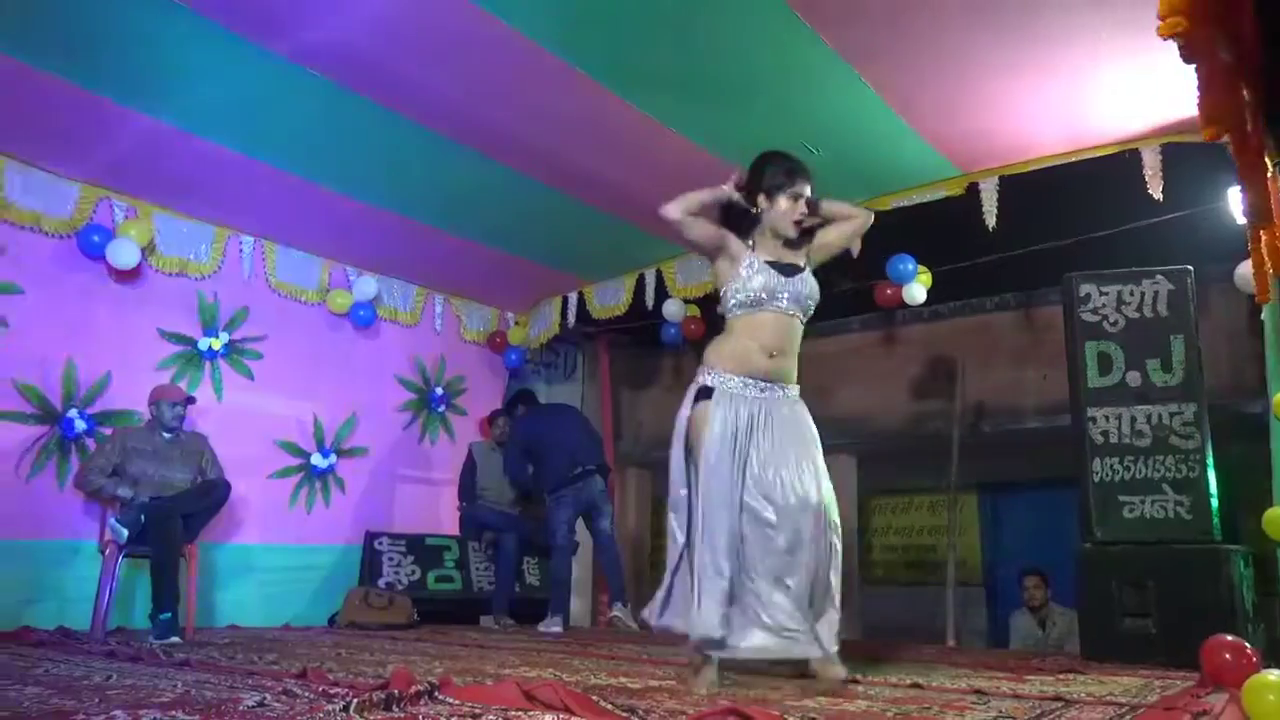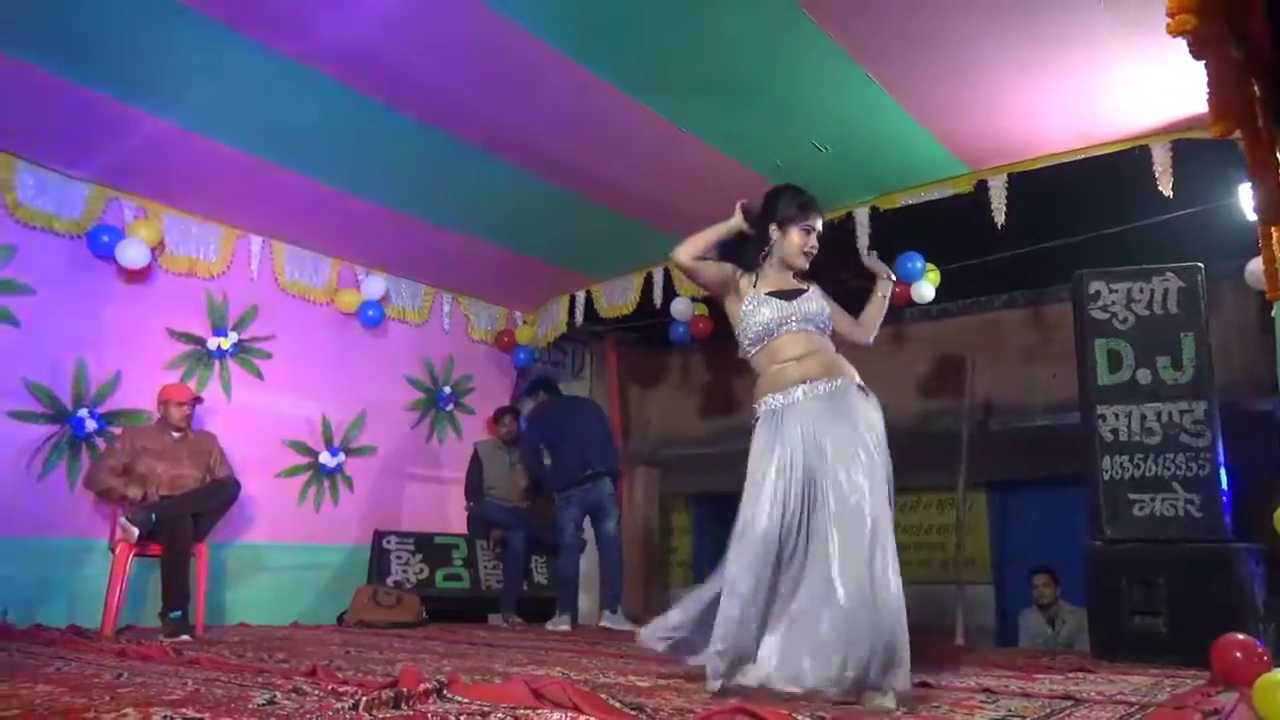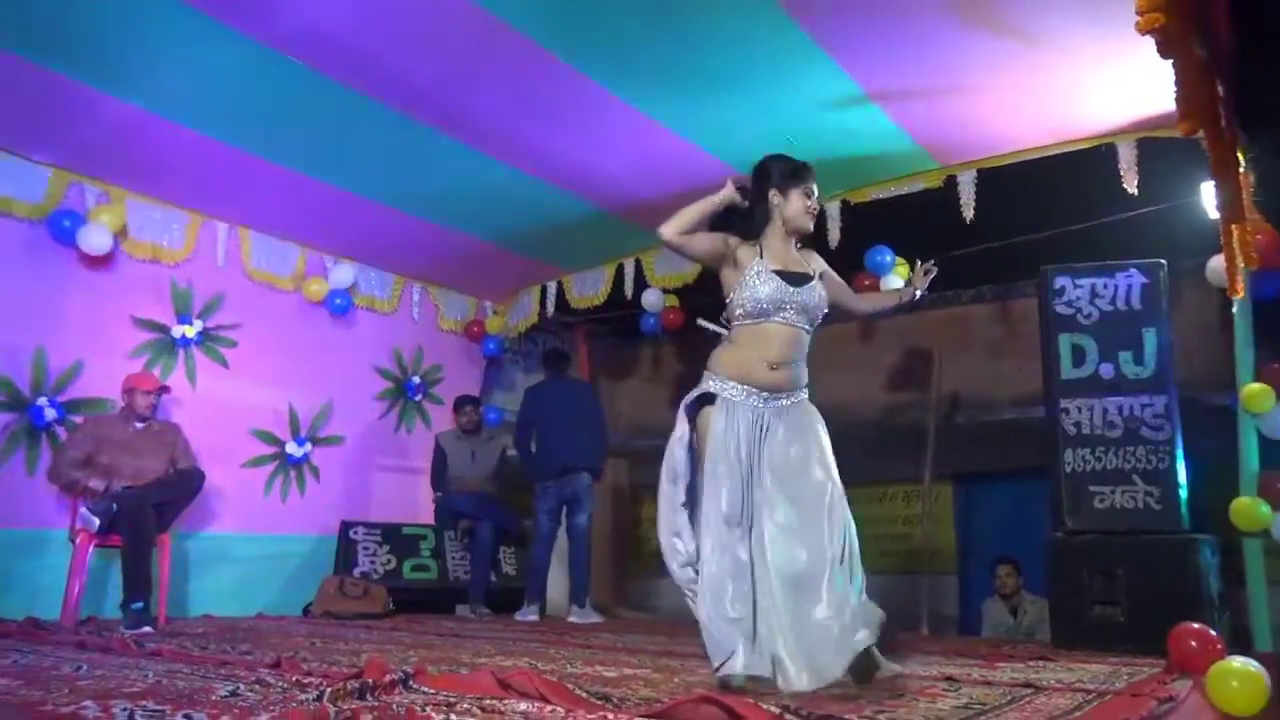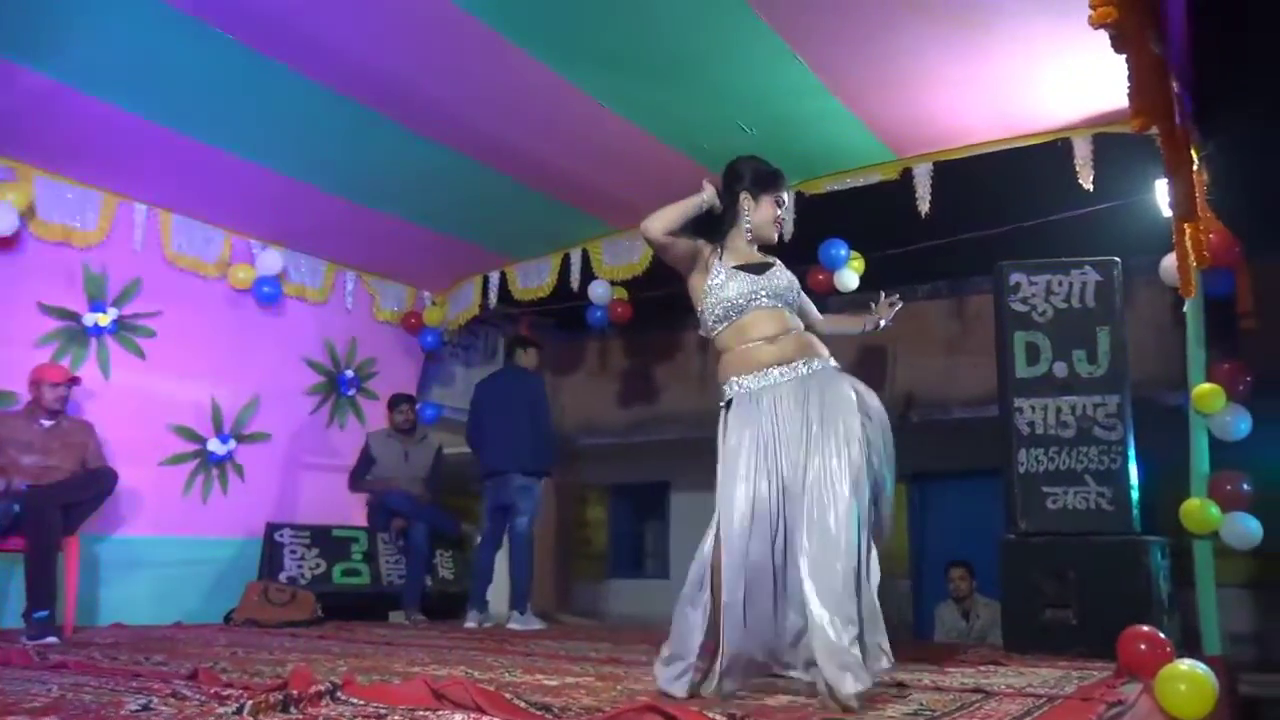
dt=0.5s
person 1, frame 1
left shoulder: (805, 254)
right shoulder: (729, 247)
left elbow: (861, 218)
right elbow: (671, 212)
left wrist: (813, 210)
right wrist: (726, 194)
left hip: (781, 402)
right hip: (724, 393)
left knee: (810, 510)
right knee: (718, 512)
left ankle: (808, 639)
right ankle: (709, 642)
person 1, frame 2
left shoulder: (811, 291)
right shoulder: (736, 281)
left elbow: (862, 332)
right elbow: (682, 257)
left wrist: (882, 281)
right wrist: (735, 226)
left hip: (843, 405)
right hip: (781, 418)
left knee: (860, 530)
right knee: (764, 533)
left ankle: (867, 672)
right ankle: (731, 653)
person 1, frame 3
left shoulder: (812, 263)
right shoulder: (735, 251)
left elbow: (857, 303)
right elbow: (670, 234)
left wrist: (908, 292)
right wrist: (723, 198)
left hip: (790, 409)
right hip: (730, 402)
left knee: (817, 512)
right knee: (730, 521)
left ankle: (843, 641)
right ankle: (741, 654)
person 1, frame 4
left shoulder: (776, 268)
right shoulder: (702, 256)
left elbow: (815, 321)
right elbow: (653, 230)
left wrist: (872, 319)
right wrist: (704, 201)
left hip: (817, 388)
right hip: (749, 402)
left knee: (832, 516)
right knee: (744, 524)
left ankle: (838, 663)
right ankle: (711, 659)
person 2, frame 1
left shoulder: (522, 424)
right shoulder: (568, 410)
left elbow: (514, 468)
right elbow: (597, 440)
left wrist: (537, 486)
left hip: (560, 488)
right hip: (592, 479)
left knee: (561, 550)
right knee: (606, 542)
left ankle: (557, 616)
right ankle: (619, 604)
person 2, frame 2
left shoulder: (539, 414)
right shoulder: (588, 405)
left elbow: (529, 455)
right elbow: (610, 441)
left wrist: (547, 483)
left hip: (569, 487)
right hip: (602, 481)
left knee: (568, 549)
right knee: (610, 545)
left ankle: (564, 615)
right ankle: (611, 612)
person 2, frame 3
left shoulder: (534, 394)
right shoulder: (586, 390)
left elbow: (521, 438)
right elbow: (601, 433)
left wrist: (533, 469)
right wrist: (595, 467)
left hip: (549, 476)
right hip: (581, 473)
left knee: (542, 539)
right knee: (580, 538)
left ankle: (533, 605)
right ankle: (579, 606)
person 2, frame 4
left shoulder: (484, 386)
right shoulder: (531, 381)
left elbow: (471, 433)
right elbow: (544, 427)
right wrist: (545, 465)
left hip: (492, 474)
right hip: (524, 472)
left knee: (488, 541)
right knee: (521, 540)
left ankle: (476, 610)
right ankle: (520, 612)
person 3, frame 1
left shoulder: (198, 443)
right shoulder: (125, 438)
left elbow: (218, 488)
right elbow: (86, 477)
right wrist: (128, 493)
left hip: (180, 520)
right hip: (142, 524)
left knee: (221, 487)
right knee: (168, 523)
left ankle: (134, 519)
right ankle: (164, 620)
person 3, frame 2
left shoulder: (206, 441)
right shoulder: (134, 437)
left elbow: (227, 486)
right elbow: (96, 477)
right wrist: (139, 493)
left hip: (190, 519)
right hip: (150, 520)
left knee: (231, 486)
right knee: (178, 523)
left ankle: (146, 518)
right ankle: (175, 619)
person 3, frame 3
left shoulder: (171, 432)
right shoulder: (96, 427)
left elbow: (190, 477)
right elbow: (60, 469)
right wrist: (103, 485)
left hip: (151, 510)
right hip: (111, 510)
left knee: (195, 476)
right knee: (140, 514)
left ankle: (107, 509)
right ankle: (136, 610)
person 3, frame 4
left shoulder: (82, 430)
left elbow: (101, 479)
left hip: (59, 511)
right hip: (24, 508)
left knee: (107, 477)
right knee: (45, 515)
right ankle: (40, 618)
person 4, frame 1
right shoulder: (477, 451)
right elbow: (465, 492)
left wrist: (496, 528)
left hip: (509, 523)
right hip: (480, 523)
left knee: (510, 540)
right knee: (473, 514)
left ankle: (501, 611)
person 4, frame 2
right shoulder: (482, 450)
right elbow: (472, 494)
left hip: (517, 520)
right hip: (487, 520)
left knee: (519, 538)
right knee: (481, 511)
left ankle: (509, 610)
right ankle: (548, 532)
person 4, frame 3
left shoulder: (497, 444)
right shoulder: (444, 440)
left elbow: (500, 485)
right elbow: (438, 485)
right wrist: (471, 489)
left hip: (484, 510)
right hip: (451, 511)
left knee: (486, 528)
right knee: (453, 501)
left ankle: (477, 600)
right ankle: (517, 525)
person 4, frame 4
left shoulder: (432, 446)
right shoulder: (375, 441)
left elbow: (434, 489)
right elbow: (355, 481)
left wrist: (407, 516)
right wrist: (379, 488)
left hip: (417, 514)
right hip: (384, 513)
left knee: (420, 529)
right knee: (391, 498)
left ankle: (411, 607)
right ankle: (459, 529)
